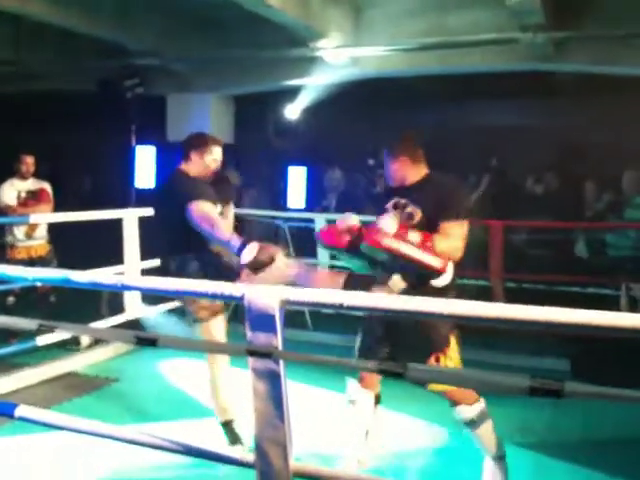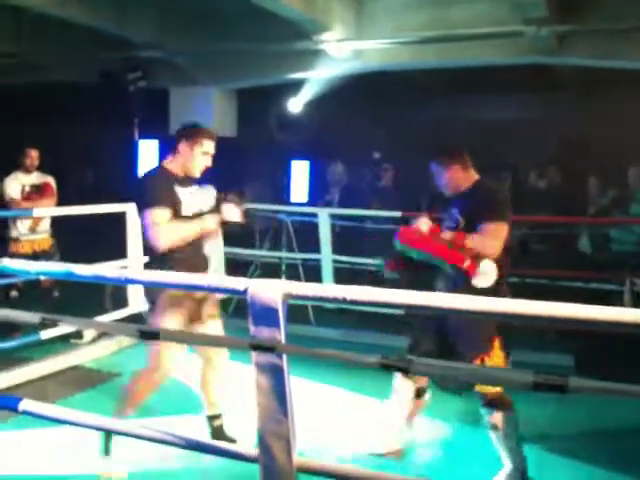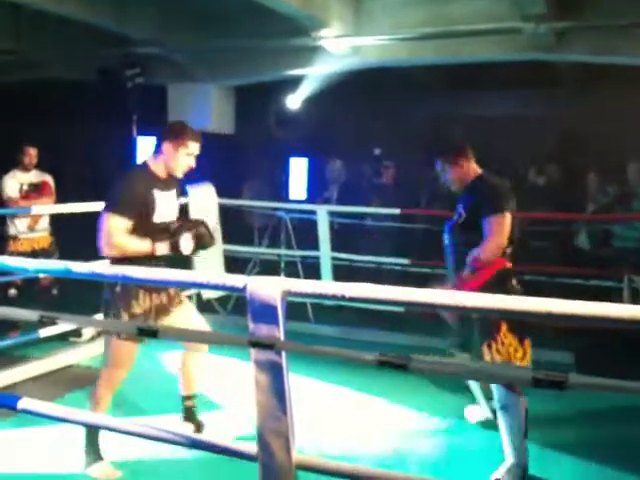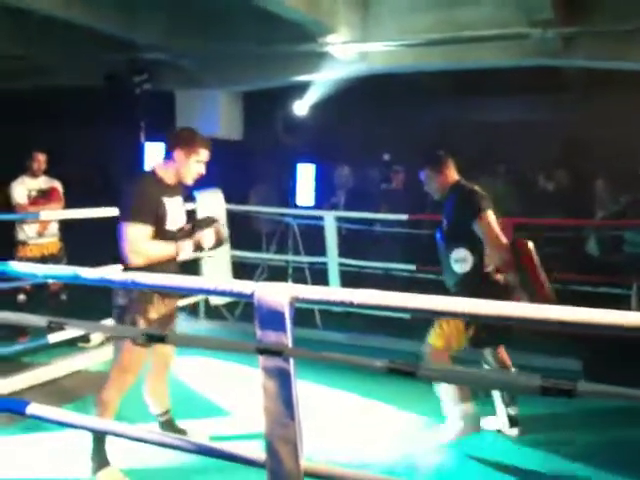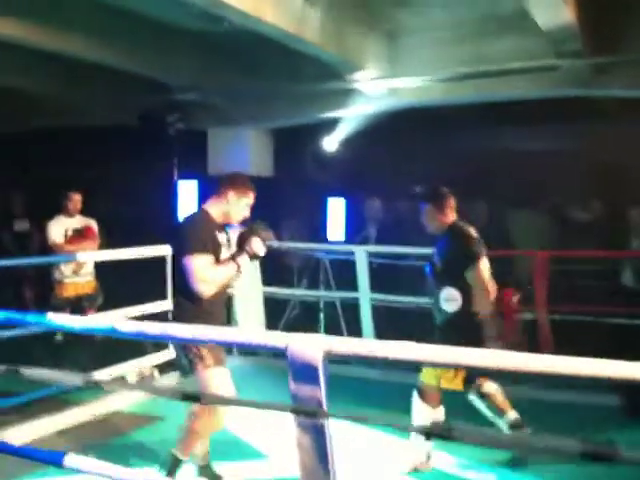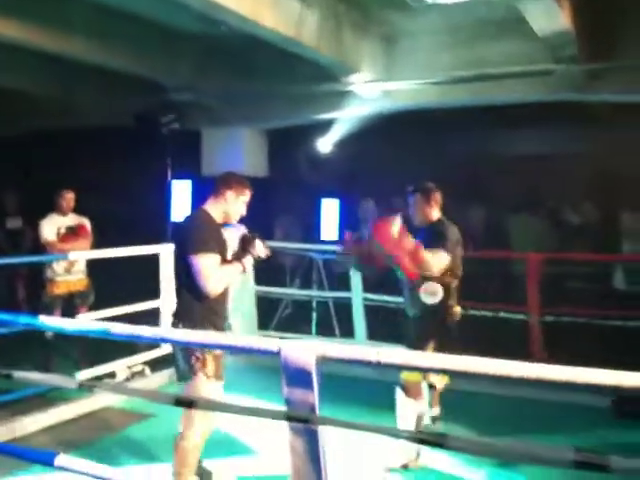
dt=0.3s
person 1, frame 1
left shoulder: (173, 188)
right shoulder: (191, 185)
right elbow: (205, 219)
left wrist: (226, 199)
right wrist: (240, 245)
left hip: (189, 280)
right hip: (198, 267)
left knee: (218, 357)
left ankle: (232, 435)
person 1, frame 2
left shoulder: (197, 185)
right shoulder: (155, 184)
left elbow: (204, 233)
right elbow: (161, 239)
left wrist: (221, 216)
right wrist: (214, 218)
right hip: (170, 284)
left knee: (217, 355)
right knee: (158, 368)
left ankle: (217, 430)
right ankle: (110, 437)
person 1, frame 3
left shoulder: (171, 182)
right shoulder: (133, 185)
right elbow: (108, 243)
left wrist: (185, 231)
right wrist: (164, 246)
left hip: (163, 284)
right hip: (130, 290)
left knee: (198, 337)
right knee: (115, 371)
left ankle: (189, 414)
right ankle: (91, 450)
person 1, frame 4
left shoulder: (176, 189)
right shoulder: (143, 191)
right elbow: (135, 253)
left wrist: (196, 232)
right wrist: (188, 244)
left hip: (165, 293)
right hip: (141, 297)
left knee: (163, 363)
right knee: (123, 375)
left ankle: (167, 427)
person 1, frame 5
left shoulder: (216, 229)
right shoulder: (196, 227)
right elbow: (203, 283)
left wrist: (246, 251)
right wrist: (242, 257)
left hip: (210, 327)
right hip: (195, 329)
left knee: (206, 401)
right knee: (220, 404)
person 1, frame 6
left shoulder: (209, 226)
right shoulder: (200, 226)
right elbow: (212, 283)
left wrist: (244, 257)
right wrist: (245, 259)
left hip: (206, 329)
right hip: (197, 333)
left knee: (199, 408)
right knee: (202, 416)
person 2, frame 1
left shoulder: (446, 192)
right shoulder: (391, 194)
left elbow: (452, 249)
right elbow: (372, 240)
left wrist: (404, 234)
left hip: (426, 300)
right hip: (387, 296)
left knee: (451, 386)
right knee: (367, 376)
right ankle: (358, 452)
person 2, frame 2
left shoulder: (491, 197)
right shoulder: (454, 202)
left elbow: (490, 246)
left wrist: (439, 235)
left knee: (489, 387)
right knee: (410, 370)
right ankle: (395, 439)
person 2, frame 3
left shoulder: (491, 191)
right shoulder: (471, 194)
left elbow: (496, 242)
left wrist: (458, 283)
right wrist: (456, 284)
left hip: (489, 293)
right hip: (474, 293)
right ankle: (491, 408)
person 2, frame 4
left shoulder: (465, 197)
right shoulder: (458, 198)
left elbow: (494, 240)
left wrist: (511, 280)
left hip: (478, 288)
right hip: (473, 286)
left knee: (435, 350)
right knee: (491, 349)
left ankle: (461, 419)
right ankle: (506, 417)
person 2, frame 5
left shoulder: (461, 239)
right shoulder: (448, 238)
left elbow: (484, 287)
left wrist: (491, 331)
left hip: (462, 325)
right hip: (456, 322)
left knee: (428, 387)
right knee: (476, 381)
left ankle: (419, 456)
right ankle: (516, 429)
person 2, frame 6
left shoulder: (445, 233)
right shoulder: (425, 231)
left elbow: (430, 267)
left hip: (435, 316)
right hip: (422, 313)
left knee: (410, 381)
right knee: (428, 371)
left ankle: (408, 450)
right ankle: (432, 419)
person 3, frame 1
left shoulder: (43, 186)
left elbow: (48, 208)
left wrist: (22, 210)
right wrist: (36, 210)
left hip: (40, 244)
right hip: (16, 245)
person 3, frame 2
left shoulder: (47, 180)
right shoulder: (11, 181)
left elbow: (51, 202)
right elbow: (15, 206)
left wrist: (26, 204)
right wrist: (40, 204)
left hip: (44, 237)
right hip: (20, 239)
person 3, frame 3
left shoulder: (45, 178)
left elbow: (50, 199)
left wrist: (25, 202)
right wrist: (38, 201)
left hip: (43, 234)
right hip: (18, 236)
person 3, frame 4
left shoulder: (54, 184)
right shoulder: (18, 185)
left elbow: (59, 204)
right elbow: (22, 210)
left wrist: (34, 208)
right wrist: (47, 207)
left hip: (51, 240)
right hip: (27, 242)
person 3, frame 5
left shoulder: (90, 223)
right shoulder: (55, 224)
left elbow: (94, 244)
right elbow: (59, 249)
left wrist: (71, 247)
right wrist: (82, 246)
left hip: (87, 278)
right hip: (64, 280)
left knee: (90, 316)
person 3, frame 6
left shoulder: (82, 221)
right shoulder: (47, 222)
left elbow: (86, 243)
right elbow: (52, 248)
left wrist: (62, 245)
right wrist: (71, 245)
left hip: (79, 275)
right hip: (57, 277)
left knee: (82, 311)
right knee: (54, 316)
left ankle: (82, 351)
right ankle: (52, 353)
